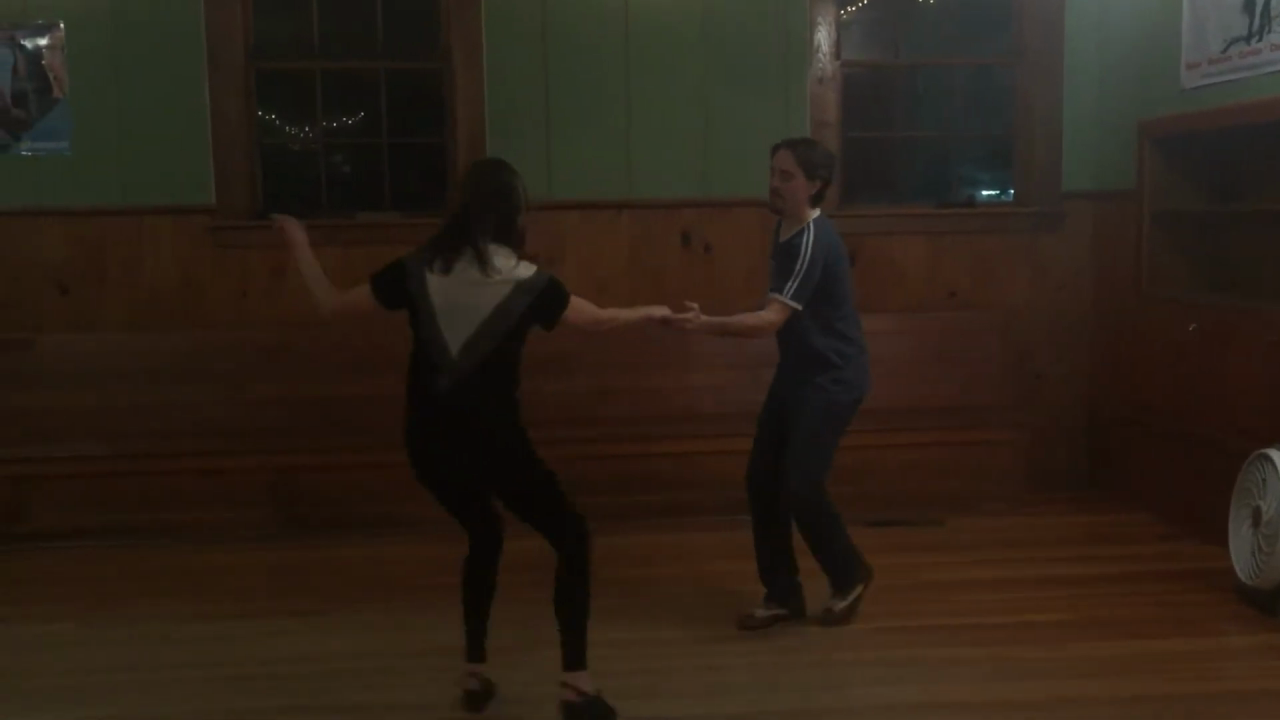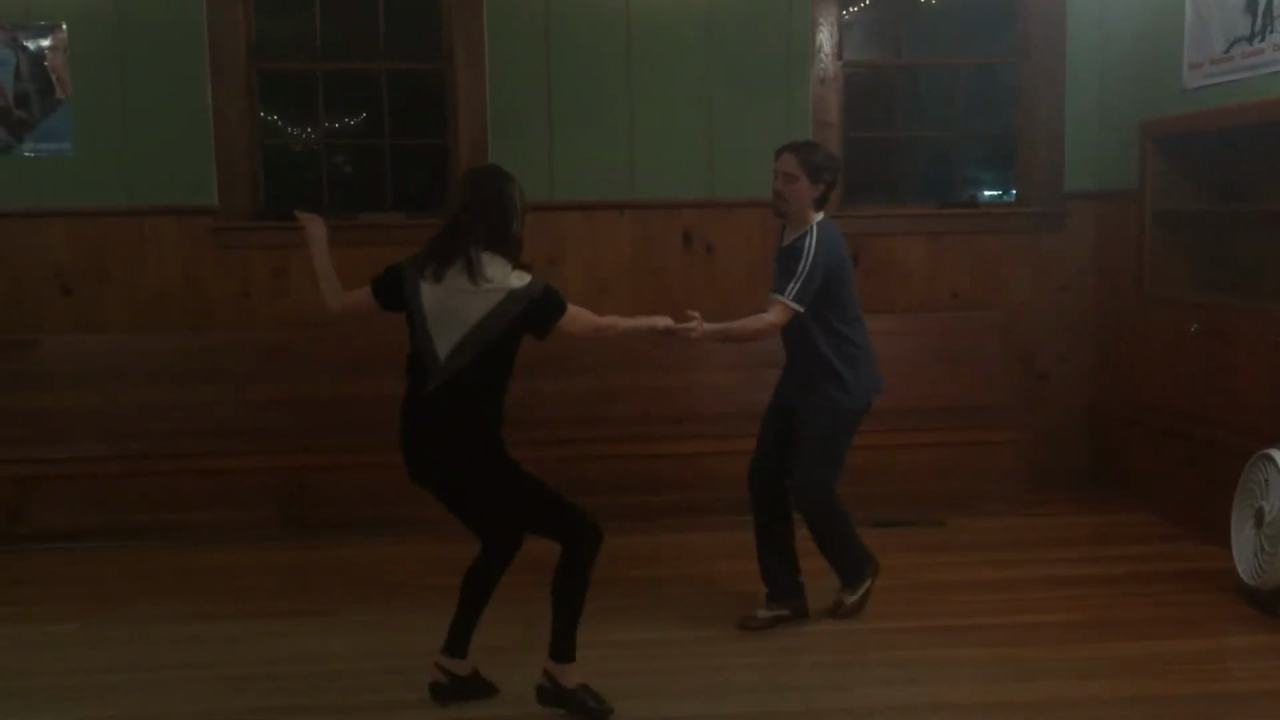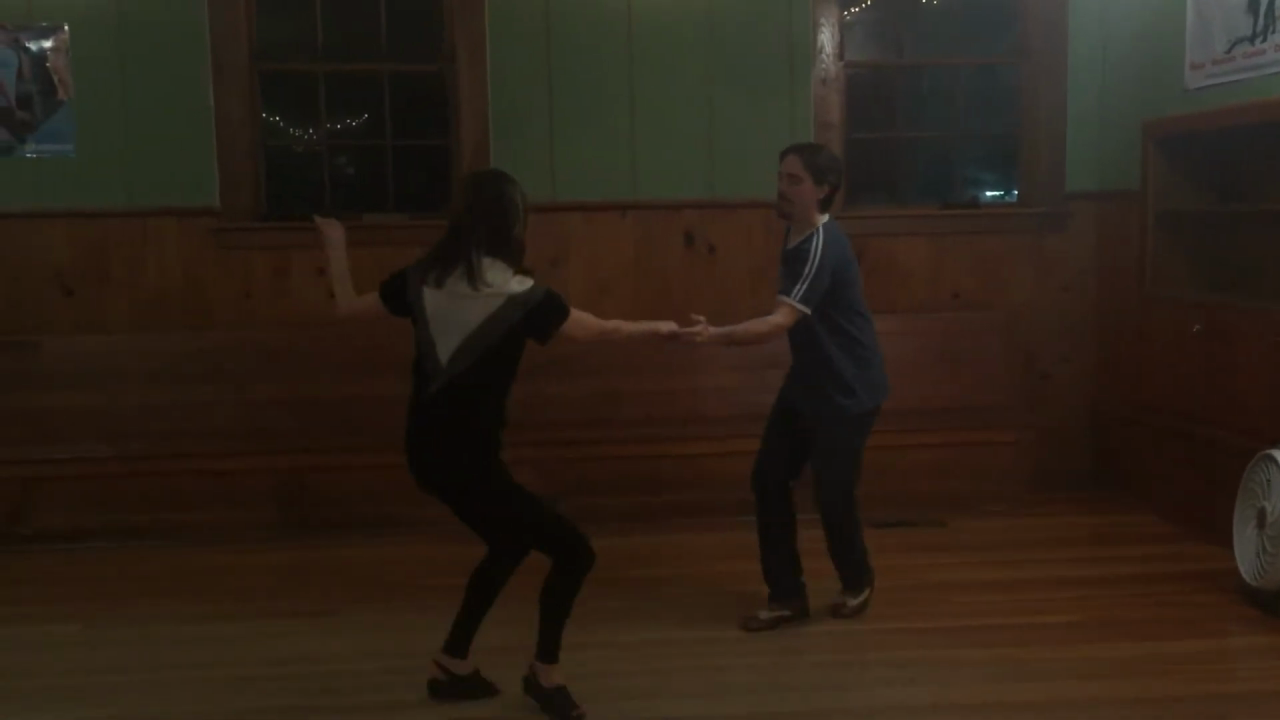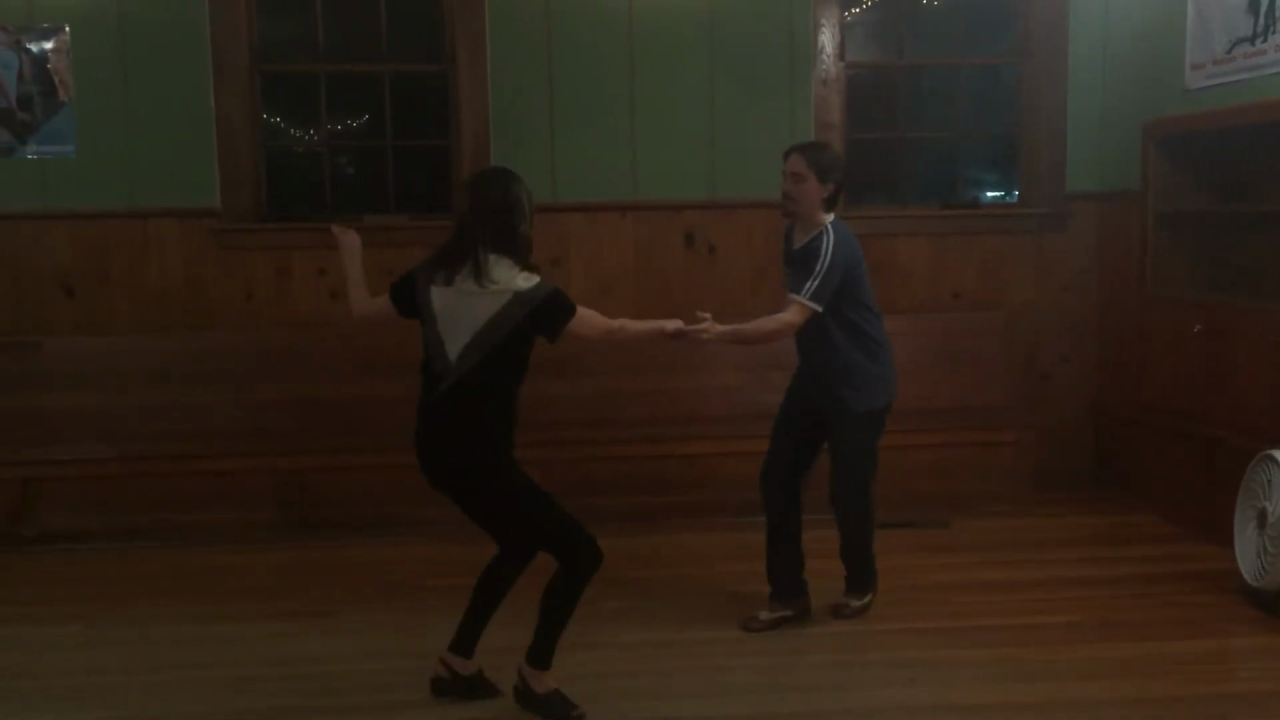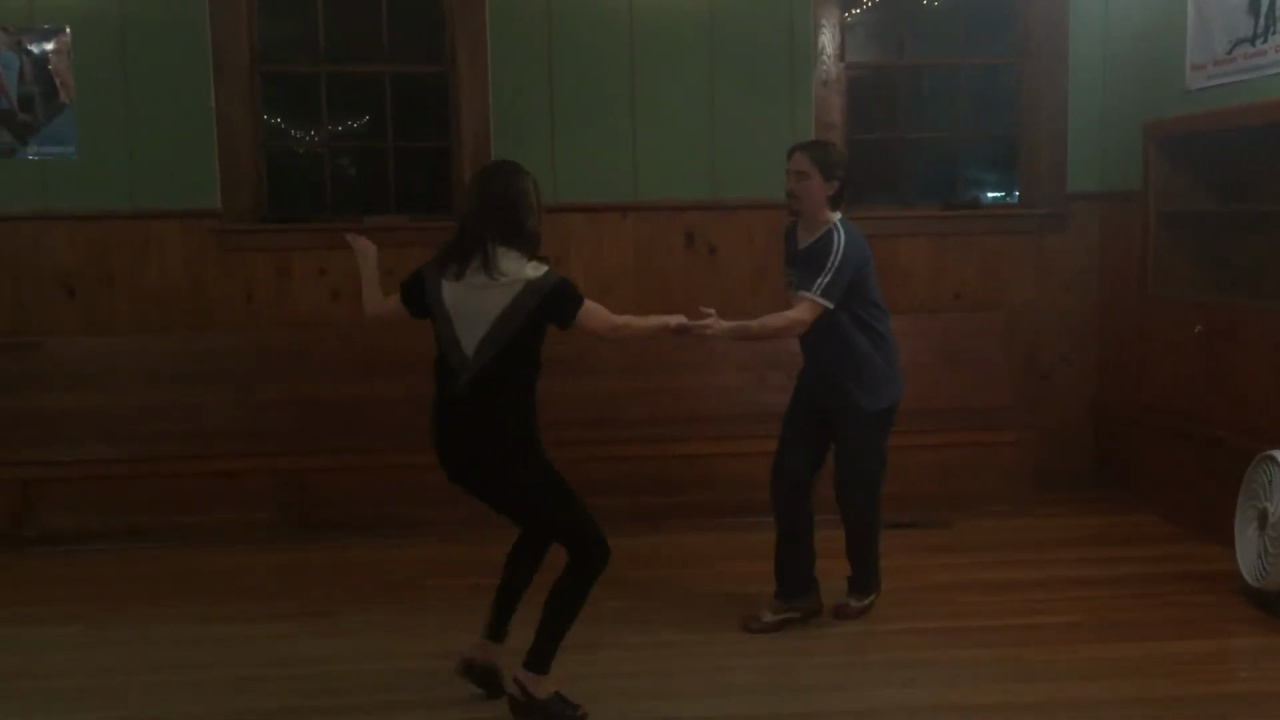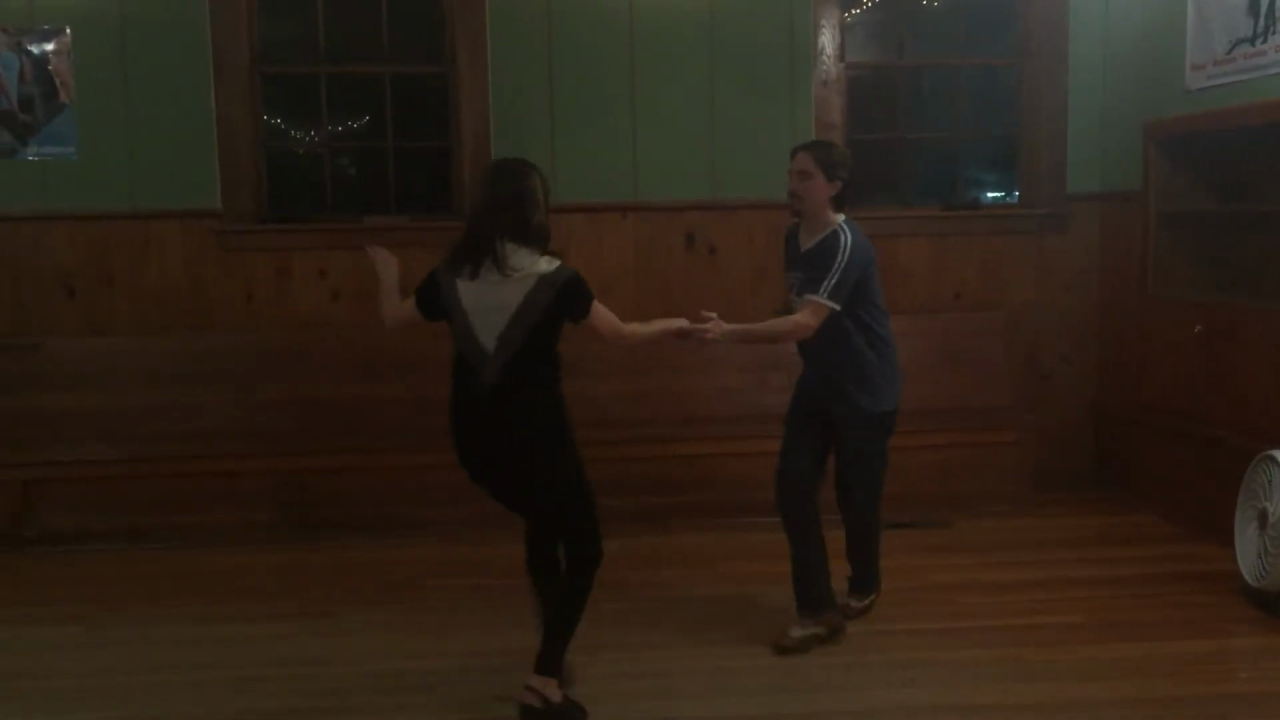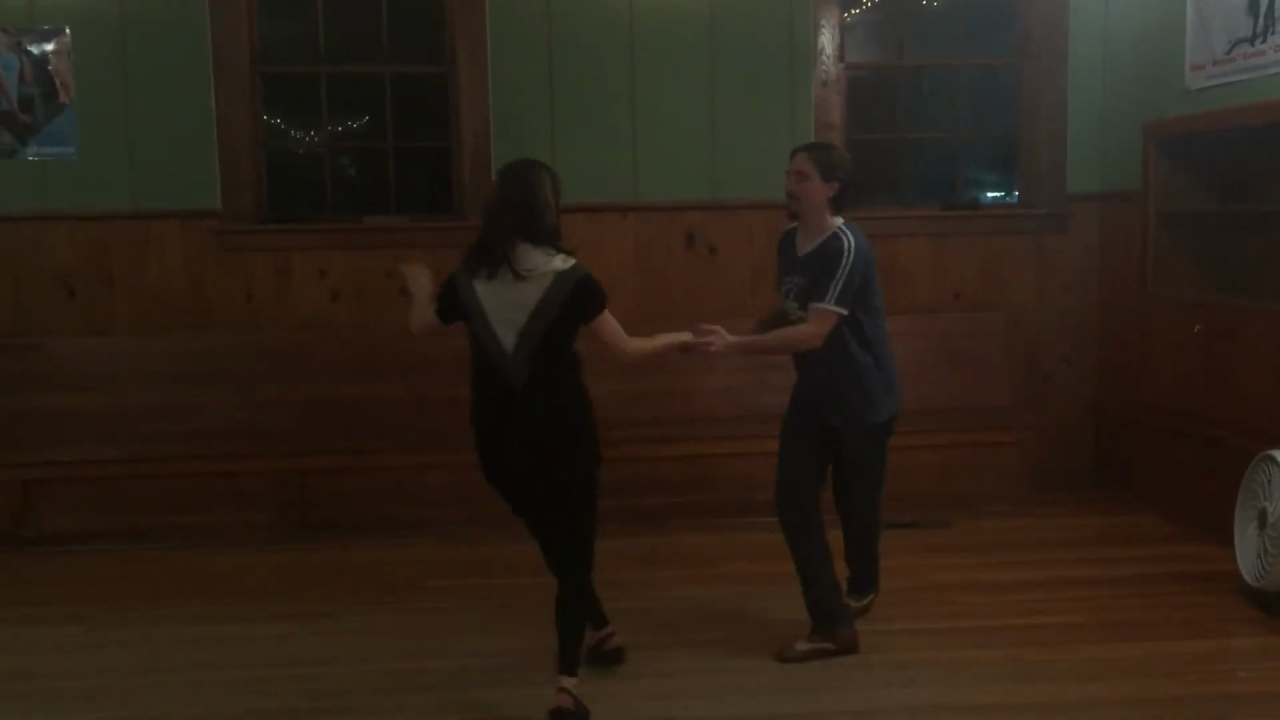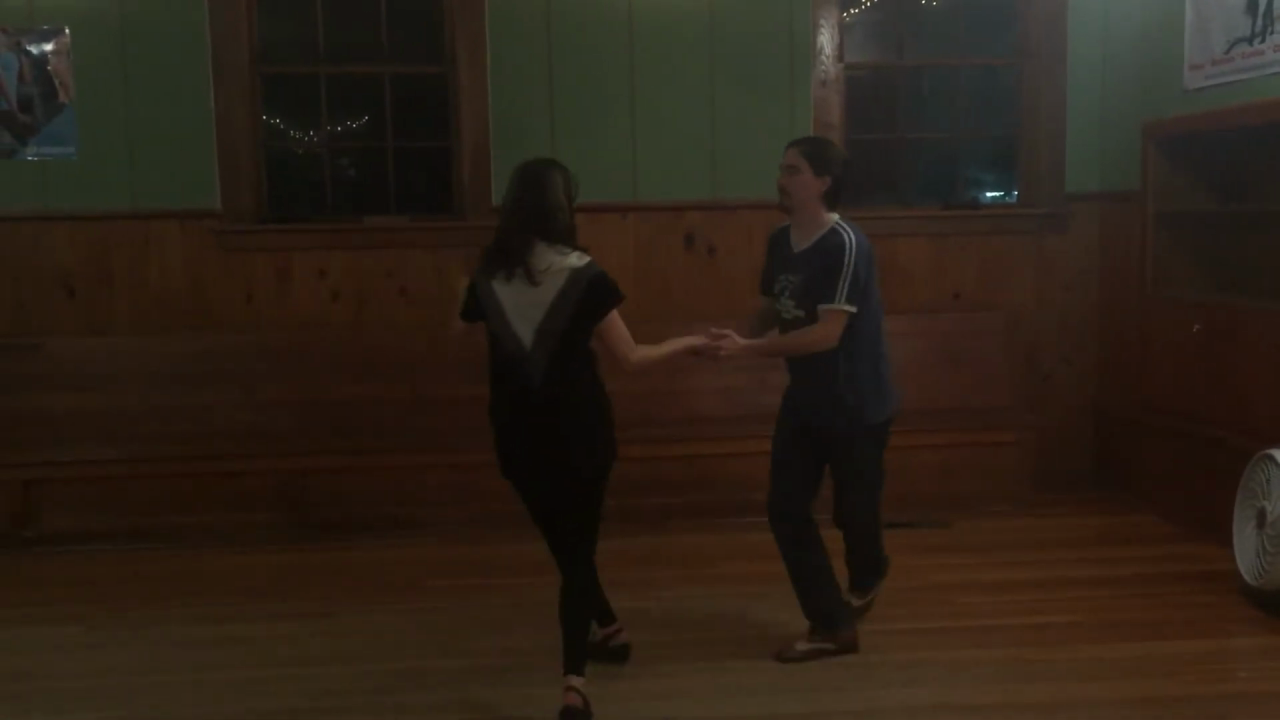
dt=0.1s
person 1, frame 1
left shoulder: (418, 270)
right shoulder: (528, 283)
left elbow: (333, 304)
right elbow: (599, 319)
left wrist: (300, 246)
right wrist: (652, 311)
left hip: (430, 441)
right hip: (494, 439)
left knee: (485, 539)
right knee: (573, 540)
left ankle: (476, 672)
person 1, frame 2
left shoulder: (417, 274)
right shoulder: (521, 293)
left elbow: (337, 302)
right elbow: (595, 326)
left wrist: (318, 244)
right wrist: (653, 323)
left hip: (422, 444)
right hip: (469, 448)
left knee: (502, 536)
right knee: (581, 535)
left ankle: (452, 665)
right ankle: (562, 672)
person 1, frame 3
left shoulder: (422, 279)
right shoulder: (523, 298)
left elbow: (349, 306)
right elbow: (602, 331)
left wrist: (336, 248)
right wrist: (659, 328)
left hip: (426, 447)
right hip: (468, 453)
left knee: (511, 540)
right knee: (573, 552)
left ankle: (452, 664)
right ankle: (545, 671)
person 1, frame 4
left shoulder: (430, 278)
right shoulder: (530, 295)
left elbow: (363, 308)
right elbow: (610, 329)
left wrist: (352, 254)
right wrist: (666, 326)
left hip: (437, 447)
right hip: (480, 452)
left knee: (521, 540)
right knee: (580, 553)
left ankle: (456, 663)
person 1, frame 5
left shoulder: (439, 275)
right shoulder: (540, 285)
left elbow: (375, 310)
right elbow: (615, 326)
left wrist: (367, 260)
right wrist: (671, 322)
left hip: (455, 441)
right hip: (503, 445)
left knee: (542, 528)
right knee: (590, 549)
left ankle: (487, 649)
person 1, frame 6
left shoulder: (453, 274)
right shoulder: (553, 278)
left elbow: (394, 316)
right elbow: (622, 332)
left wrist: (387, 273)
right wrist: (673, 324)
left hip: (475, 437)
right hip: (535, 435)
left knee: (544, 528)
right knee: (585, 547)
left ankle: (550, 651)
person 1, frame 7
left shoulder: (471, 278)
right shoulder: (568, 278)
left elbow: (419, 324)
right elbow: (626, 348)
left wrist: (421, 287)
right wrist: (679, 337)
left hip: (498, 438)
right hip: (562, 433)
left knee: (554, 539)
right knee: (573, 546)
left ankle: (596, 634)
person 1, frame 8
left shoulder: (490, 275)
right shoulder: (584, 276)
left elbow: (463, 324)
right elbow: (629, 356)
right wrist: (684, 342)
left hip: (516, 432)
right hip: (579, 428)
left knee: (564, 538)
right knee: (576, 544)
left ankle: (604, 629)
person 2, frame 1
left shoulder: (814, 241)
right shoulder: (785, 229)
left elbow: (772, 319)
left wrist: (706, 324)
left hip: (831, 381)
right hip: (795, 376)
left knee: (799, 486)
right knee: (762, 481)
left ankle: (850, 575)
right ankle: (783, 595)
person 2, frame 2
left shoulder: (816, 245)
right shoulder: (792, 234)
left elbow: (773, 320)
left wrist: (710, 331)
left hip: (839, 386)
right hip: (802, 379)
left knee: (812, 488)
right knee: (765, 479)
left ankle: (858, 571)
right ankle: (785, 595)
person 2, frame 3
left shoulder: (822, 247)
right shoulder: (796, 235)
left elbow: (780, 321)
left wrist: (716, 335)
left hip: (848, 389)
right hip: (809, 381)
left knee: (833, 493)
right knee: (768, 479)
left ankle: (858, 580)
right ankle: (787, 595)
person 2, frame 4
left shoulder: (833, 246)
right shoulder: (795, 235)
left elbow: (791, 321)
left wrist: (722, 333)
left hip: (859, 387)
right hip: (813, 380)
left knee: (849, 491)
right knee: (777, 479)
left ankle: (861, 584)
right ankle: (788, 595)
person 2, frame 5
left shoulder: (842, 244)
right shoulder: (795, 234)
left elbow: (799, 319)
left wrist: (728, 329)
left hip: (866, 385)
right hip: (819, 379)
left knee: (855, 491)
right knee: (788, 478)
left ankle: (863, 585)
right ankle: (797, 593)
person 2, frame 6
left shoulder: (846, 245)
right shoulder: (795, 237)
left elbow: (805, 323)
left wrist: (731, 332)
right wrist: (742, 327)
left hip: (867, 390)
right hip: (817, 386)
left knee: (857, 495)
right knee: (793, 486)
left ankle: (863, 586)
right ankle: (818, 609)
person 2, frame 7
left shoulder: (848, 248)
right shoulder: (788, 243)
left elbow: (813, 332)
left wrist: (736, 345)
right wrist: (747, 331)
left hip: (864, 399)
right hip: (813, 395)
left knee: (856, 501)
right knee: (793, 499)
left ankle: (862, 584)
right ankle: (832, 626)
person 2, frame 8
left shoulder: (846, 246)
right shoulder: (781, 242)
left elbow: (826, 335)
left wrist: (748, 349)
right wrist: (729, 338)
left hip: (857, 403)
right hip: (804, 399)
left knee: (855, 509)
right knee: (785, 509)
left ankle: (866, 578)
right ankle: (830, 626)
